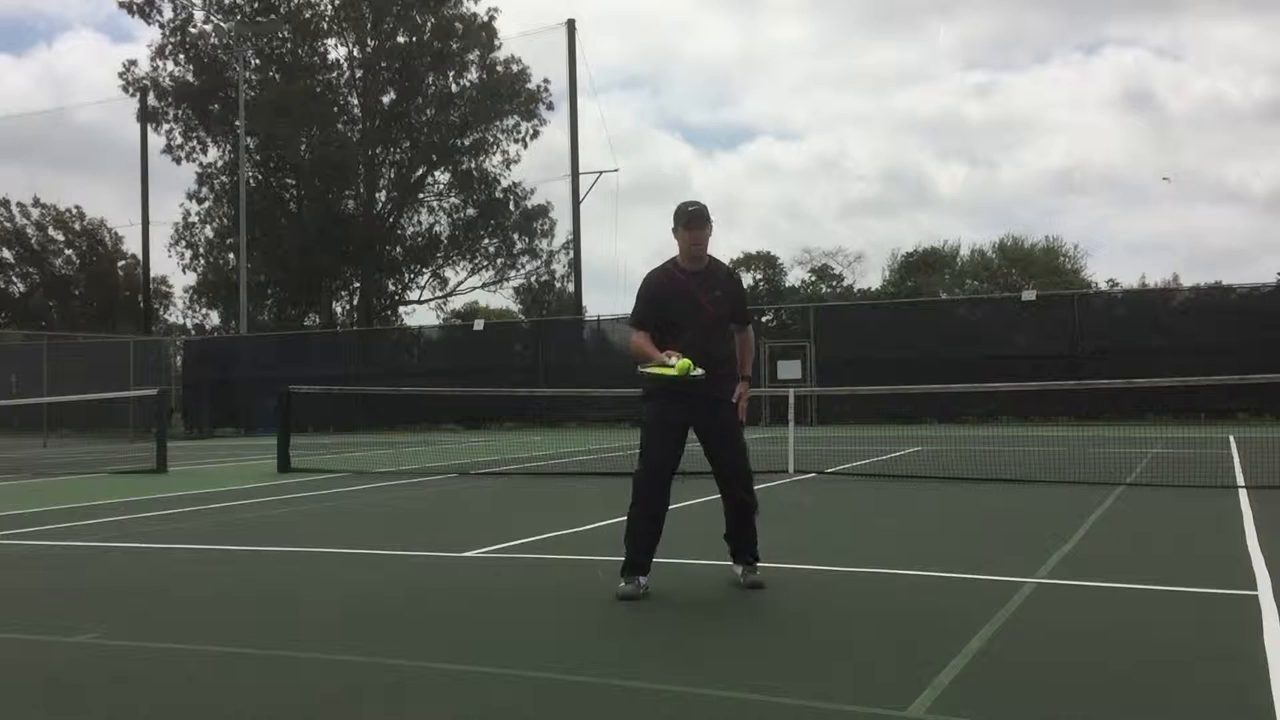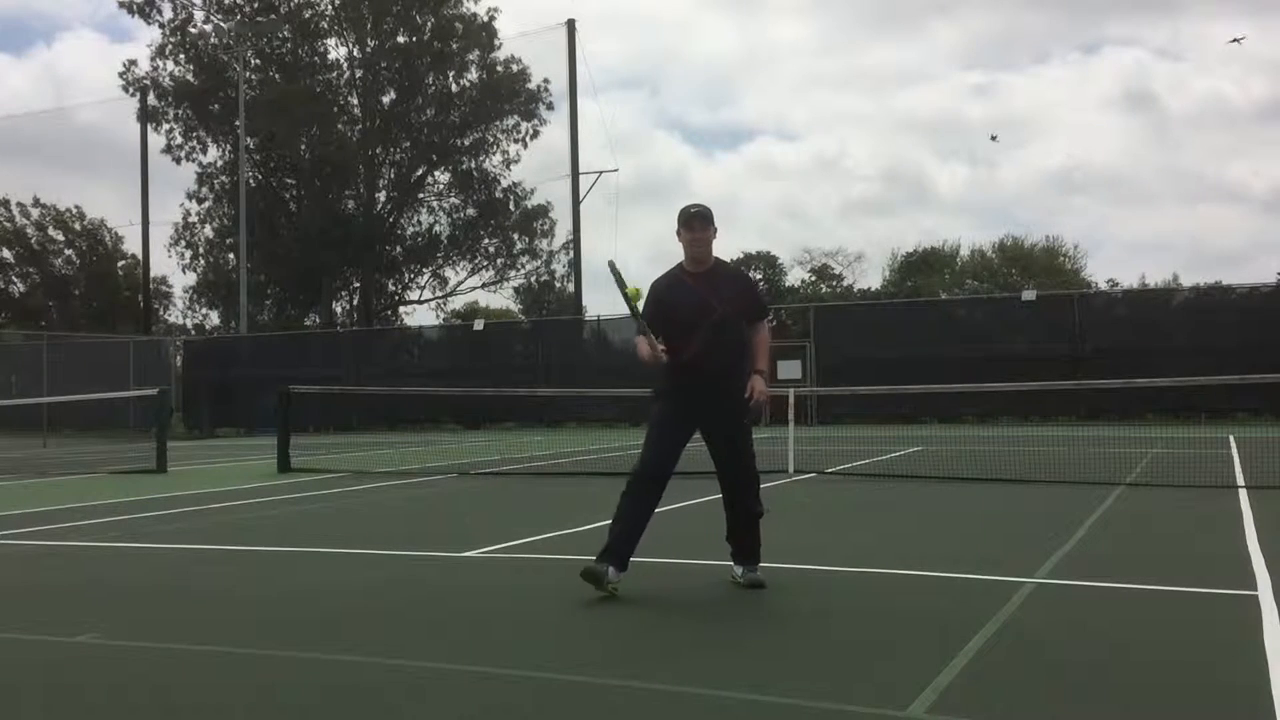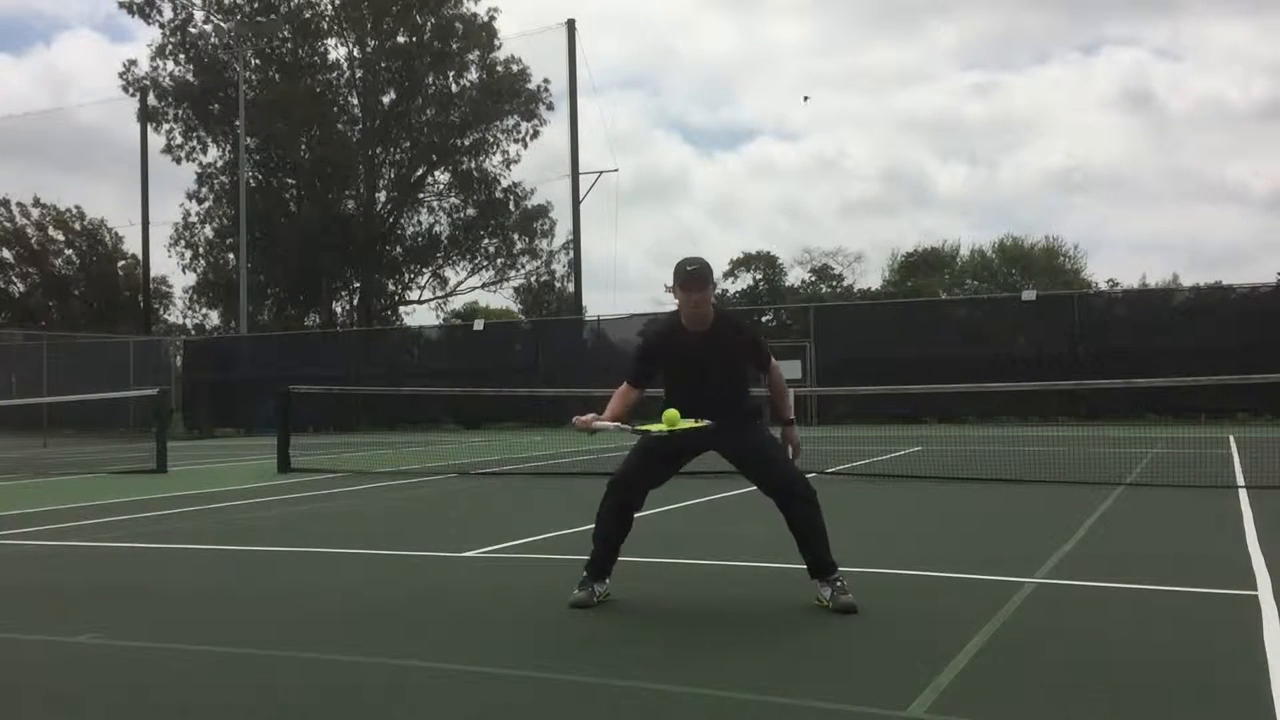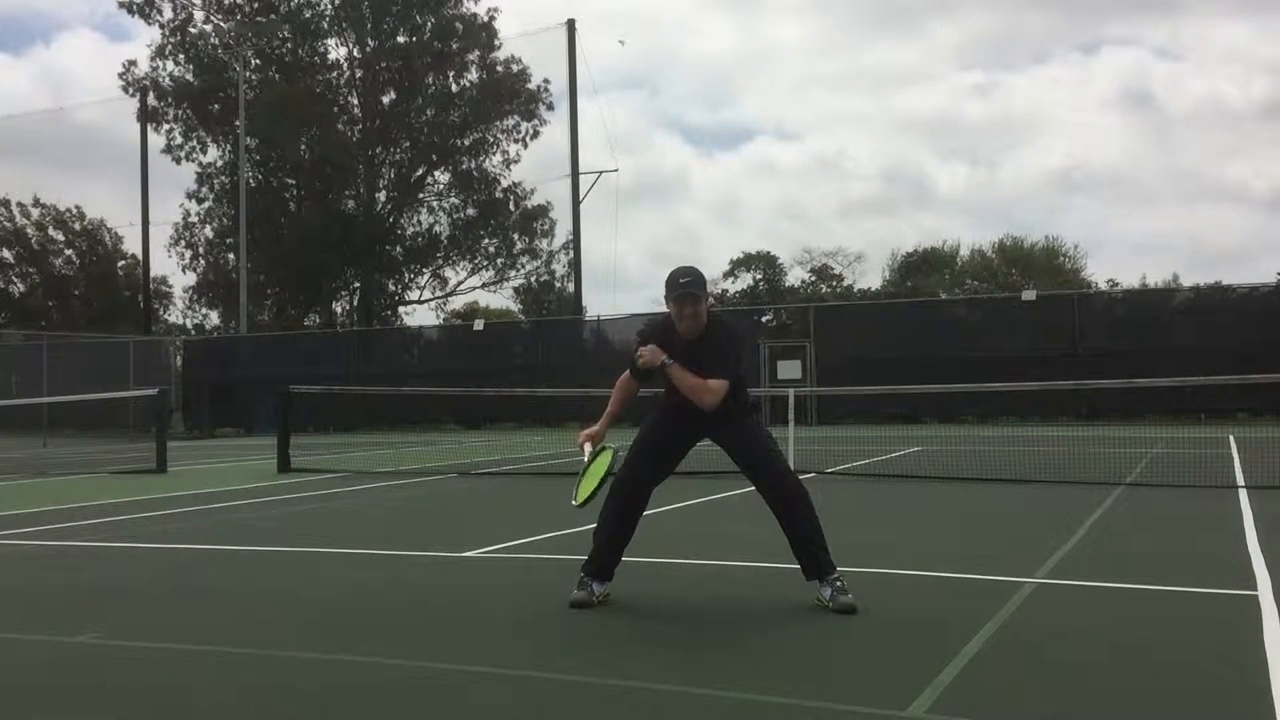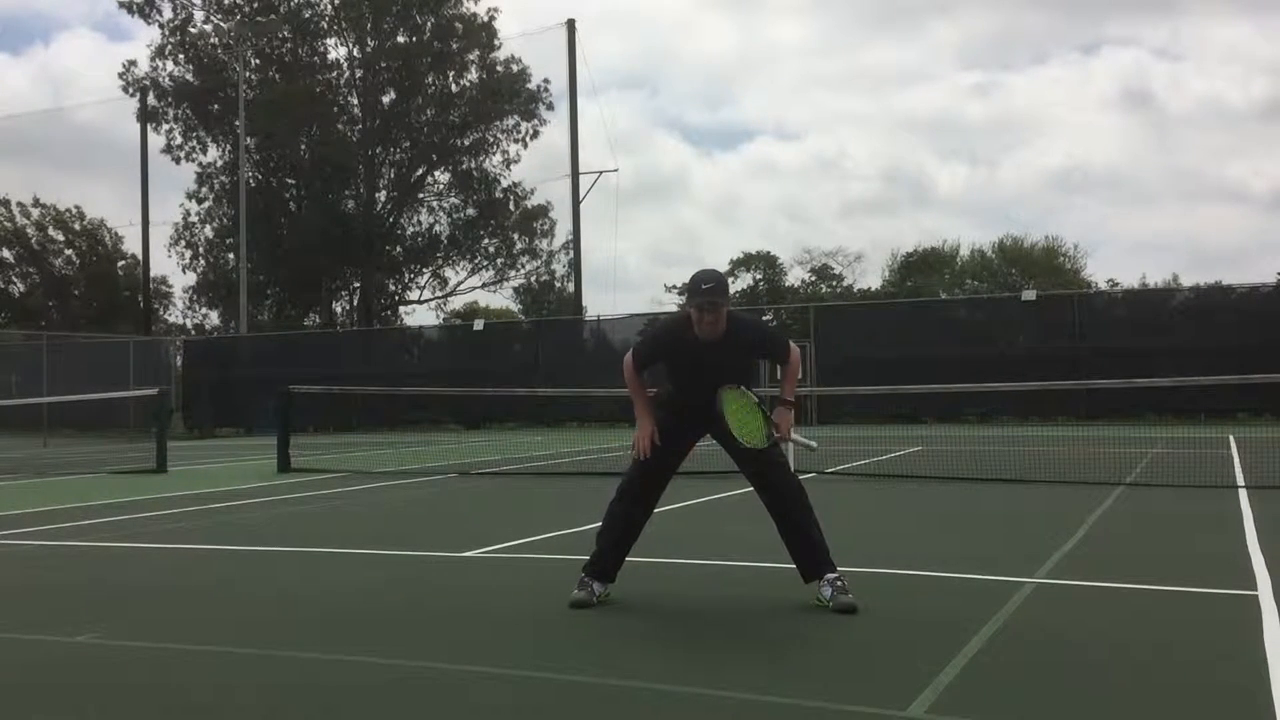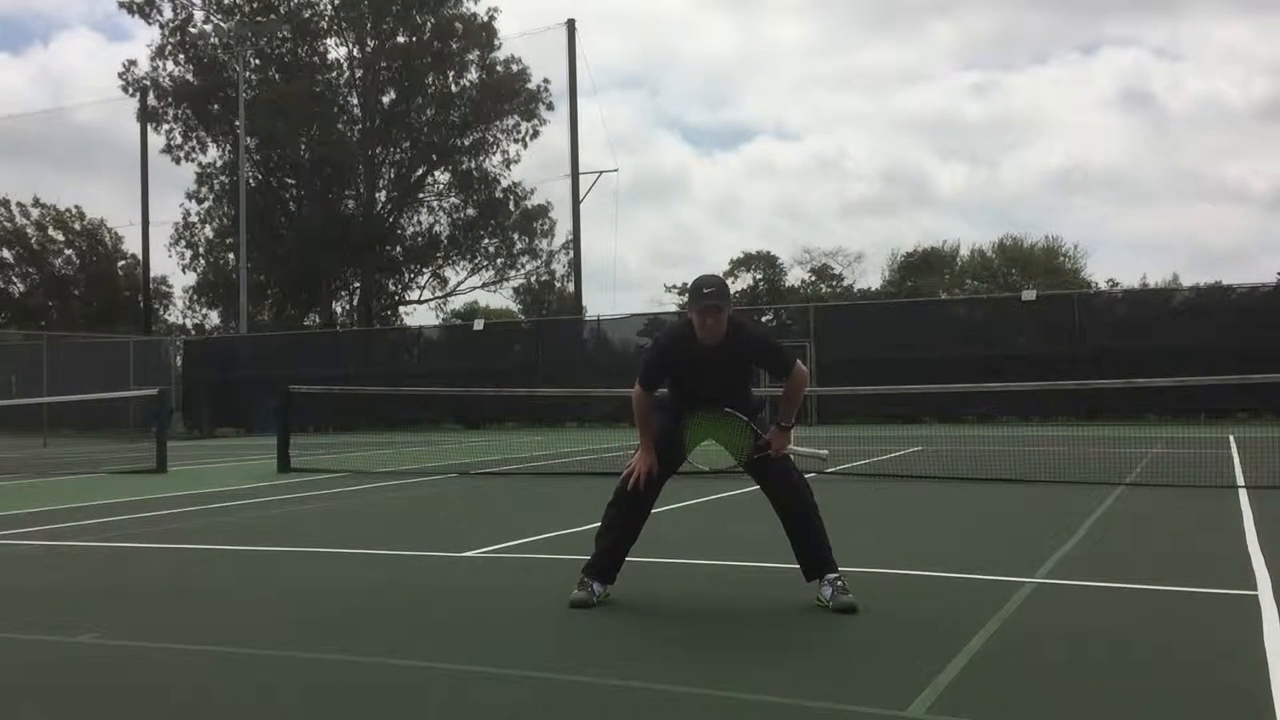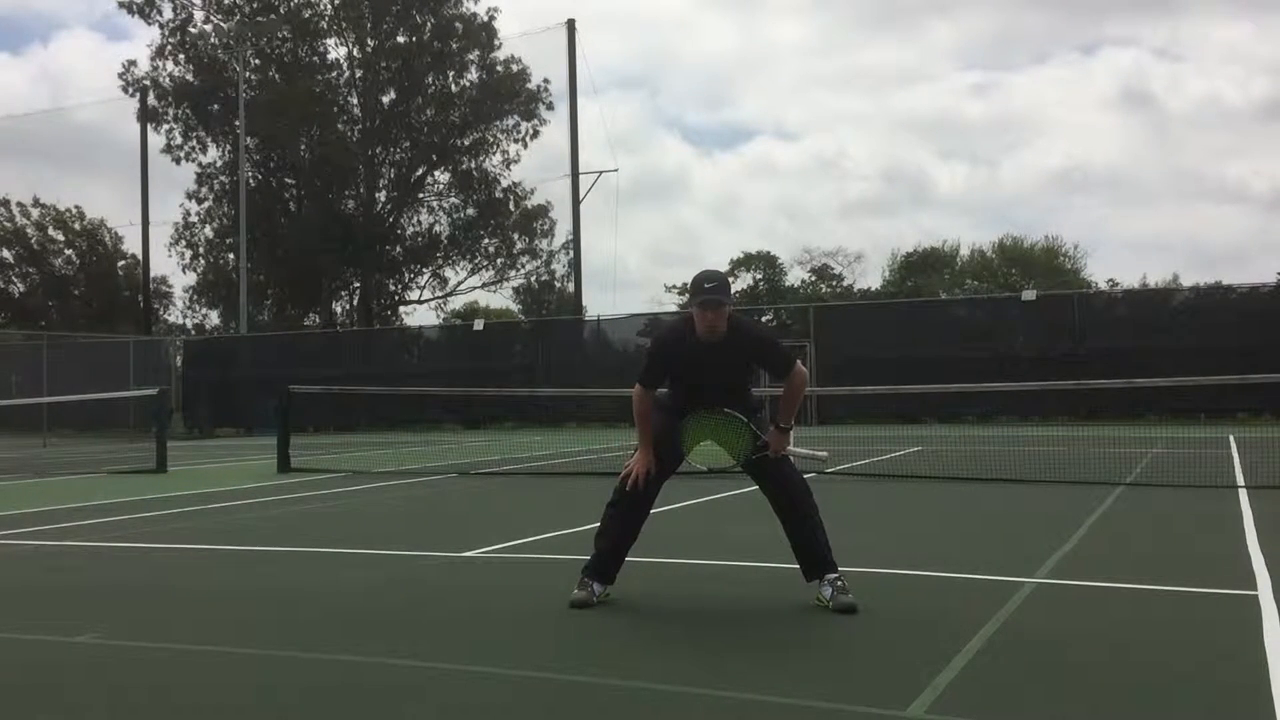
dt=0.7s
person 1, frame 1
left shoulder: (728, 278)
right shoulder: (657, 281)
left elbow: (744, 332)
right elbow: (638, 337)
left wrist: (744, 380)
right wrist: (660, 357)
left hip: (719, 395)
right hip: (666, 395)
left knee: (737, 477)
right knee: (651, 480)
left ankle: (745, 560)
right ankle: (636, 572)
person 1, frame 2
left shoulder: (738, 280)
right shoulder: (665, 287)
left elbow: (761, 327)
right elbow: (648, 337)
left wrist: (759, 374)
right wrist: (647, 351)
left hip: (729, 398)
right hip: (677, 397)
left knee: (741, 480)
right knee: (647, 475)
left ankle: (745, 561)
right ankle: (611, 563)
person 1, frame 3
left shoulder: (736, 329)
right shoulder: (659, 338)
left elbow: (770, 368)
right elbow: (632, 388)
left wrist: (788, 422)
right wrist: (603, 418)
left hip: (738, 421)
left knee: (794, 487)
right knee: (623, 484)
left ankle: (827, 578)
right ankle: (596, 577)
person 1, frame 4
left shoulder: (726, 336)
right shoulder: (653, 335)
left elbow: (711, 399)
right elbow: (631, 377)
left wrist: (665, 363)
right wrist: (603, 424)
left hip: (730, 413)
right hip: (675, 411)
left knee: (784, 486)
right knee: (628, 482)
left ankle: (826, 577)
right ankle: (595, 576)
person 1, frame 5
left shoulder: (749, 330)
right shoulder: (668, 333)
left elbow: (791, 354)
right elbow: (631, 364)
left wrist: (785, 405)
right wrist: (643, 418)
right hip: (678, 413)
left knee: (784, 488)
right knee: (636, 488)
left ankle: (826, 578)
right ankle: (596, 577)
person 1, frame 6
left shoulder: (750, 338)
right shoulder: (669, 343)
left elbow: (798, 375)
right elbow: (642, 393)
left wrist: (783, 427)
right wrist: (646, 448)
left hip: (739, 413)
right hip: (679, 414)
left knee: (791, 489)
right knee: (634, 487)
left ankle: (827, 577)
right ankle: (596, 577)
person 1, frame 7
left shoulder: (751, 336)
right shoulder: (669, 340)
left elbow: (798, 376)
right elbow: (643, 392)
left wrist: (781, 428)
right wrist: (645, 449)
left hip: (738, 413)
right hip: (679, 414)
left knee: (790, 488)
right knee: (633, 487)
left ankle: (827, 578)
right ankle: (595, 578)
